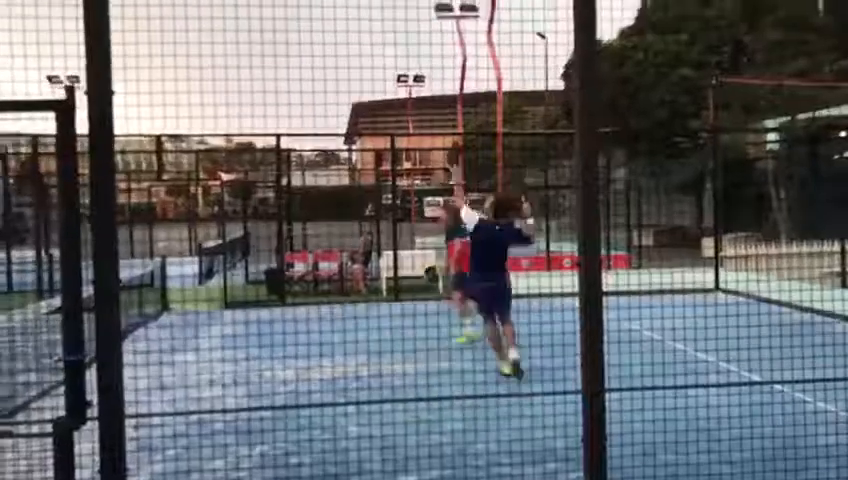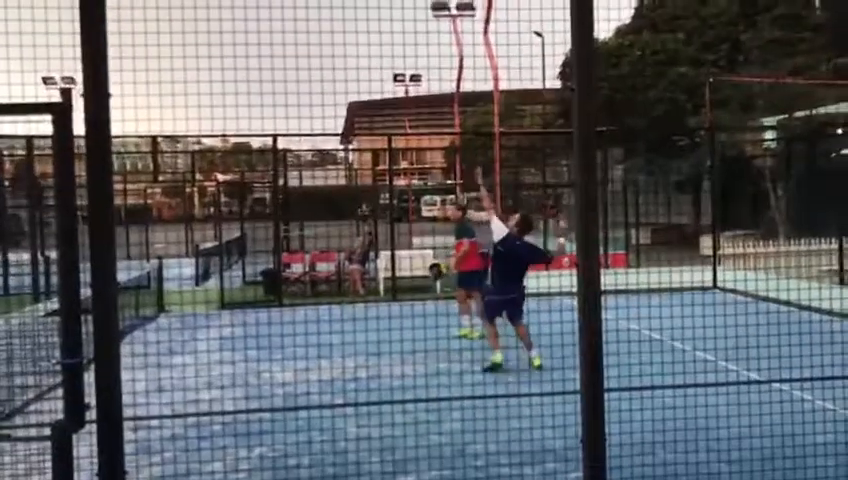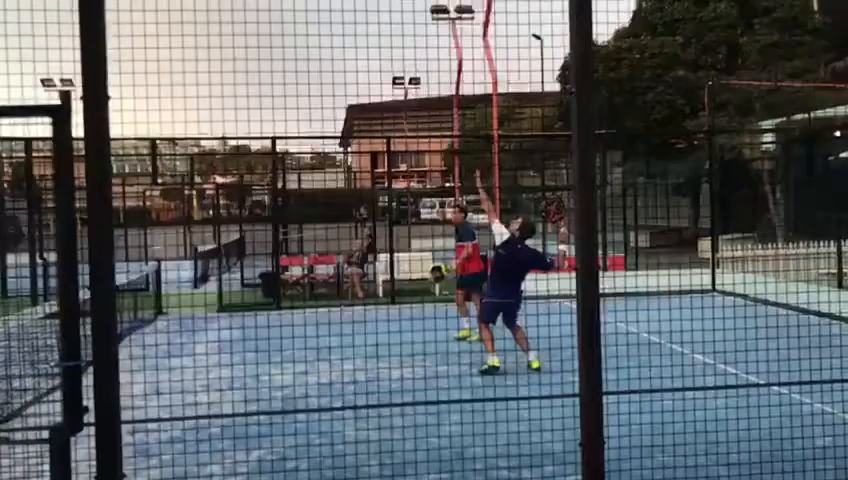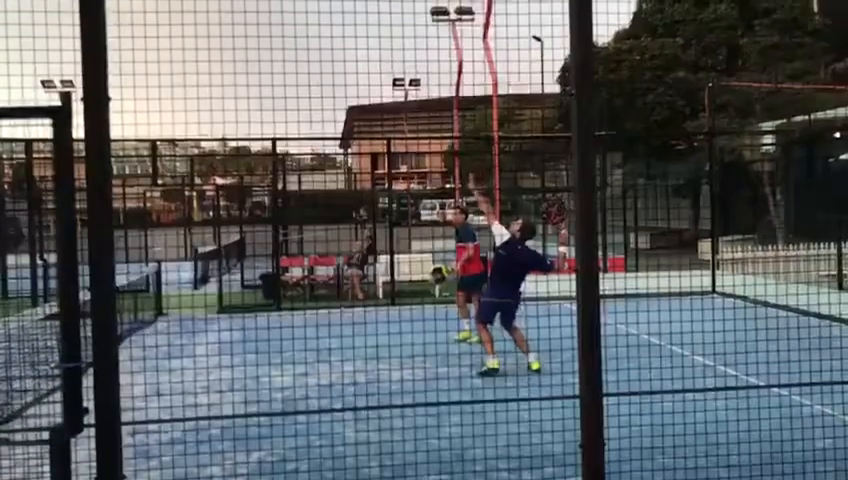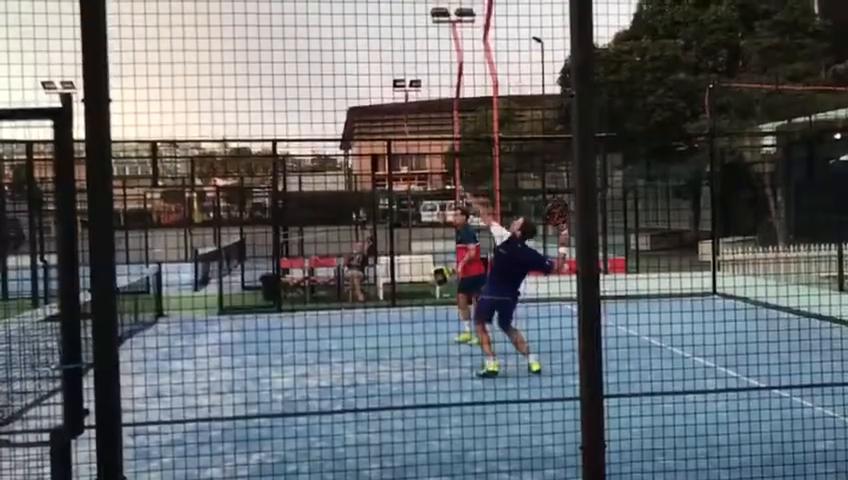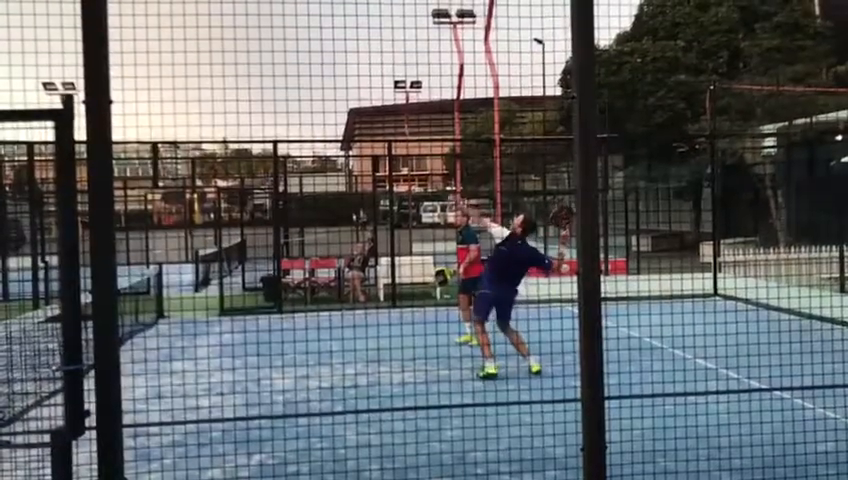
dt=0.4s
person 1, frame 1
left shoulder: (478, 223)
right shoulder: (509, 230)
left elbow: (460, 201)
right elbow: (530, 238)
left wrist: (458, 184)
right wrist: (526, 216)
left hip: (479, 284)
right hip: (499, 282)
left knee: (490, 322)
right knee: (505, 321)
left ankle: (504, 364)
right ankle: (512, 356)
person 1, frame 2
left shoulder: (503, 237)
right shoulder: (530, 249)
left elbow: (489, 209)
right elbow: (555, 257)
left wrist: (481, 184)
right wrist: (561, 236)
left hip: (496, 292)
right hip: (516, 293)
left knee: (489, 320)
right knee: (517, 322)
left ankle: (497, 356)
right ankle: (534, 357)
person 1, frame 3
left shoulder: (504, 239)
right shoulder: (532, 254)
left elbow: (490, 212)
right elbow: (555, 265)
left wrist: (480, 187)
left hip: (494, 295)
right hip: (513, 296)
left knee: (483, 323)
right knee: (512, 324)
left ankle: (492, 360)
right ankle: (532, 358)
person 1, frame 4
left shoulder: (505, 240)
right shoulder: (531, 255)
left elbow: (489, 214)
right elbow: (554, 267)
left wrist: (475, 191)
left hip: (493, 295)
right hip: (512, 297)
left knee: (481, 323)
right knee: (509, 325)
left ankle: (492, 361)
right ankle: (532, 359)
person 1, frame 5
left shoulder: (505, 239)
right shoulder: (531, 255)
left elbow: (486, 218)
right elbow: (553, 268)
left wrist: (472, 201)
left hip: (491, 293)
right hip: (510, 296)
left knee: (480, 324)
right knee: (507, 326)
left ankle: (491, 364)
right ankle: (532, 361)
person 1, frame 6
left shoulder: (505, 236)
right shoulder: (531, 252)
left elbow: (484, 222)
right elbow: (553, 267)
left hip: (488, 290)
right hip: (508, 293)
left knee: (479, 323)
right knee: (505, 326)
left ankle: (490, 366)
right ankle: (532, 362)
person 2, frame 1
left shoulder: (453, 227)
right shoulder: (455, 227)
left elbow: (459, 246)
left wrist: (452, 263)
left hip: (462, 268)
right hip: (462, 268)
left knee: (457, 298)
right knee: (460, 299)
left ankle: (469, 331)
right ankle: (468, 330)
person 2, frame 2
left shoulder: (464, 226)
right shoulder: (460, 225)
left elbow: (466, 247)
left wrist: (455, 259)
right wrist: (455, 259)
left hip: (473, 268)
right hip: (465, 268)
left knee: (476, 297)
right knee: (461, 296)
right ankle: (467, 327)
person 2, frame 3
left shoulder: (466, 229)
right shoulder: (460, 228)
left elbow: (469, 250)
left wrist: (459, 262)
right wrist: (458, 264)
left hip: (474, 270)
right hip: (465, 270)
left knee: (477, 300)
right knee: (459, 299)
right ankle: (466, 330)
person 2, frame 4
left shoulder: (466, 230)
right shoulder: (459, 230)
left elbow: (470, 251)
left wrist: (460, 263)
right wrist: (458, 265)
left hip: (474, 272)
right hip: (466, 272)
left knee: (477, 302)
right knee: (461, 300)
right ankle: (466, 331)
person 2, frame 5
left shoulder: (468, 231)
right shoulder: (460, 231)
left elbow: (472, 252)
left wrist: (461, 264)
right wrist: (458, 266)
left hip: (474, 273)
right hip: (466, 273)
left knee: (477, 303)
right knee: (462, 301)
right ankle: (467, 333)
person 2, frame 6
left shoulder: (469, 232)
right shoulder: (460, 232)
left elbow: (474, 253)
left wrist: (463, 265)
right wrist: (459, 268)
left hip: (474, 274)
right hip: (466, 274)
right knee: (463, 302)
right ankle: (469, 334)
